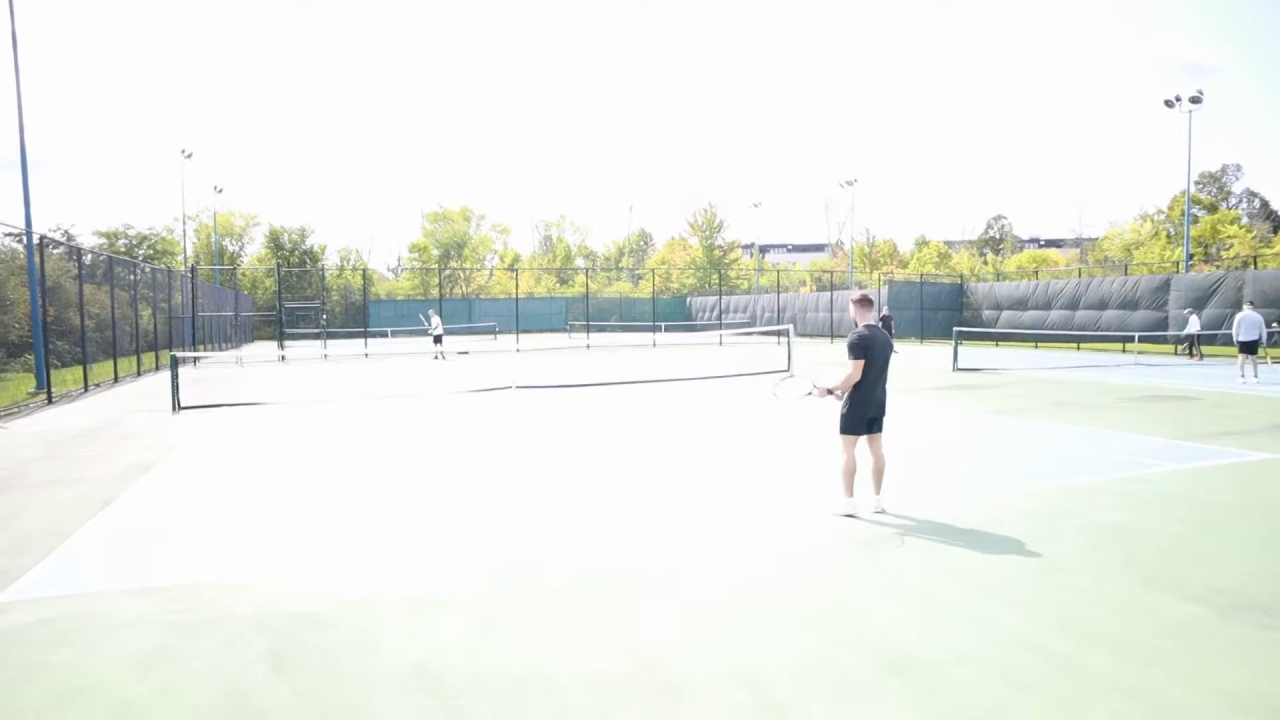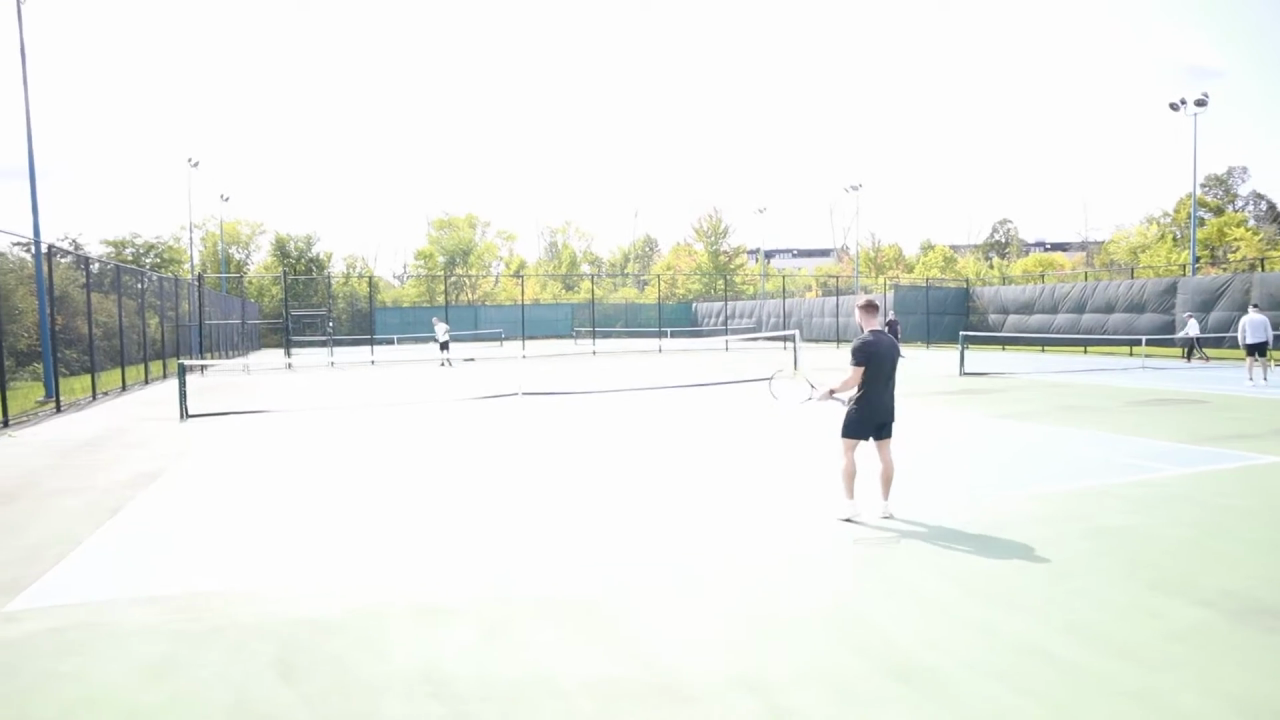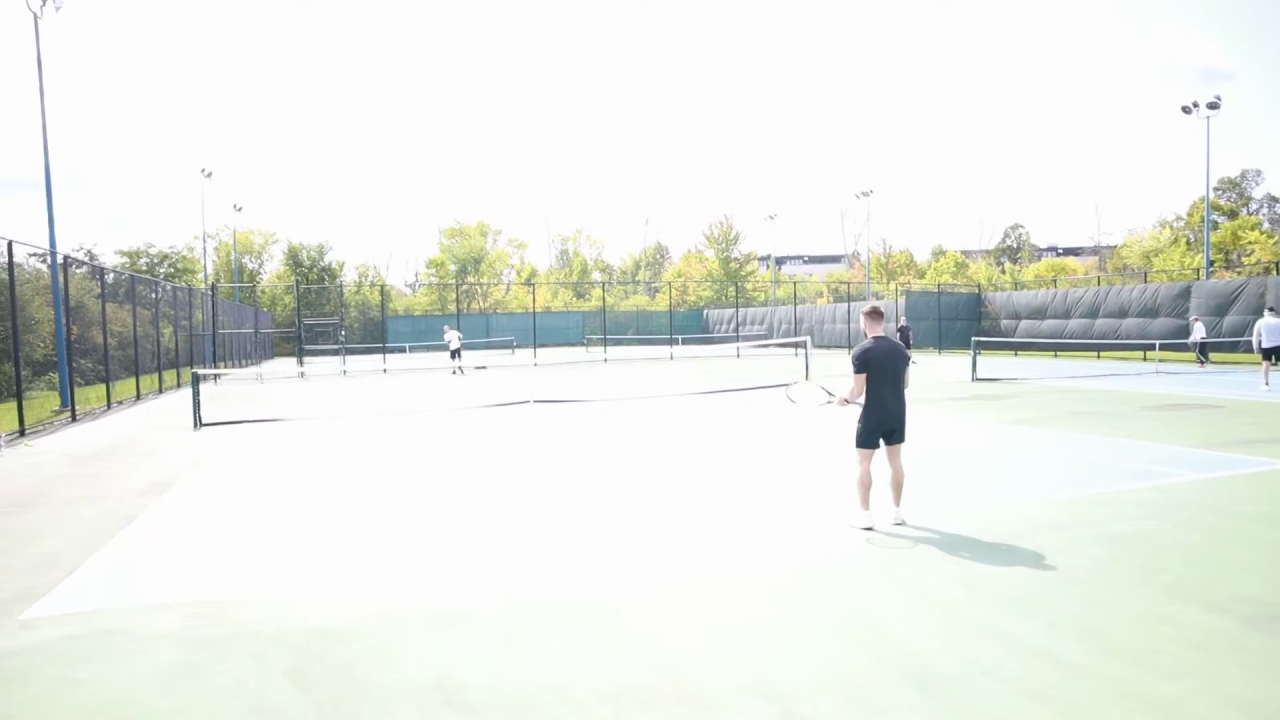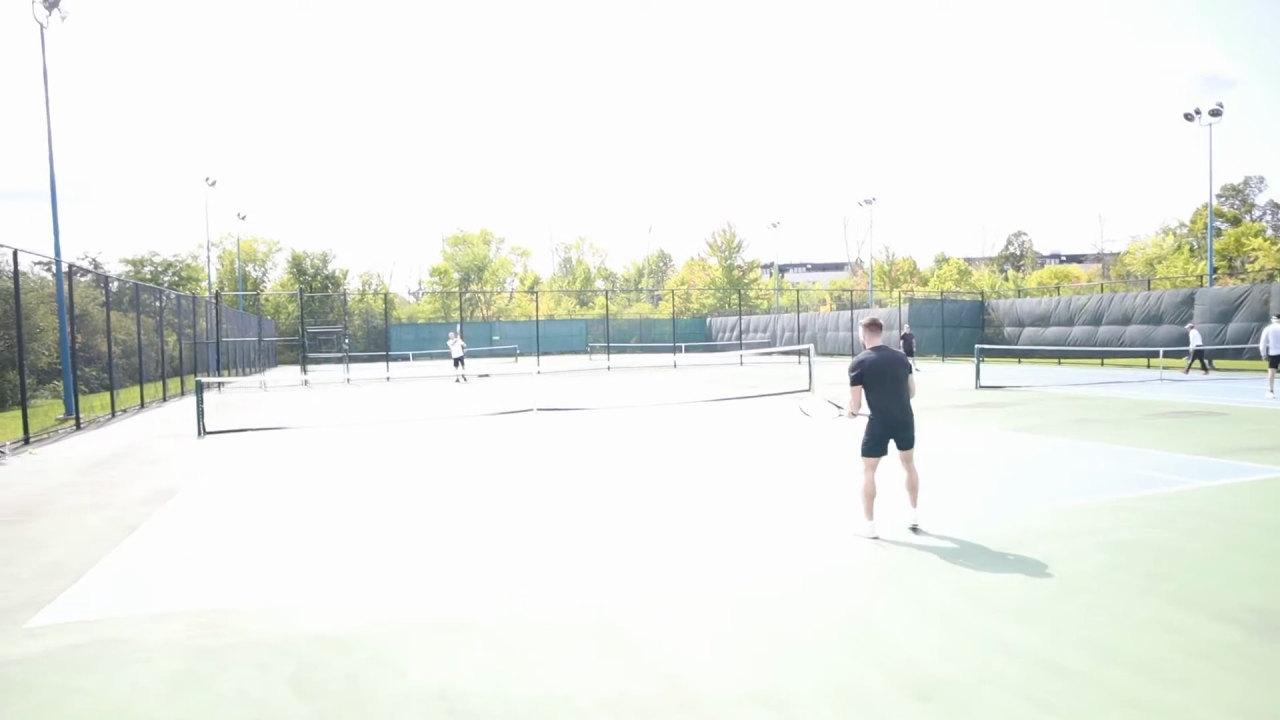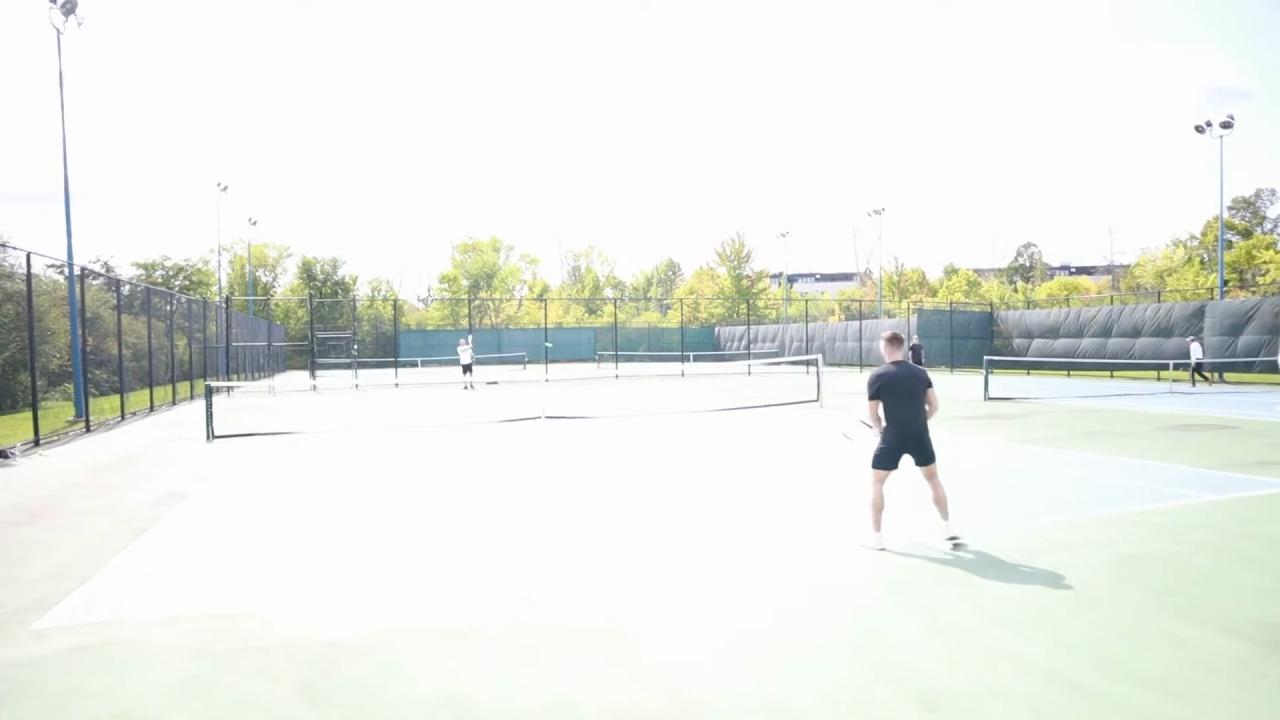
dt=0.2s
person 1, frame 1
left shoulder: (858, 337)
right shoulder: (885, 337)
left elbow: (855, 375)
left wrist: (830, 390)
left hip: (858, 403)
right hip: (878, 401)
left knee: (848, 451)
right knee: (876, 449)
left ankle: (849, 502)
right ankle: (877, 500)
person 1, frame 2
left shoulder: (862, 343)
right shoulder: (892, 342)
left elbow: (854, 380)
left wrist: (831, 391)
left hip: (864, 408)
right hip: (886, 408)
left knee: (848, 453)
right knee: (885, 455)
left ankle: (850, 505)
right ankle: (885, 505)
person 1, frame 3
left shoulder: (862, 351)
right shoulder: (900, 349)
left elbow: (858, 390)
right elbow: (905, 383)
left wrist: (846, 399)
left hip: (873, 415)
right hip: (897, 413)
left knee: (864, 463)
right knee: (895, 462)
left ankle: (865, 515)
right ankle: (897, 512)
person 1, frame 4
left shoulder: (858, 363)
right shoulder: (901, 357)
left elbow: (856, 402)
right elbow: (911, 391)
left wrist: (852, 412)
left hip: (879, 423)
right hip: (905, 420)
left knee: (868, 472)
right knee: (909, 465)
left ankle: (869, 524)
right ankle: (913, 515)
person 1, frame 5
left shoulder: (877, 376)
right shoulder: (920, 373)
left elbow: (873, 415)
right elbow: (933, 407)
left wrist: (879, 428)
left hip: (892, 438)
right hip: (919, 435)
left knee: (877, 484)
right knee: (933, 481)
left ankle: (876, 537)
right ankle: (948, 529)
